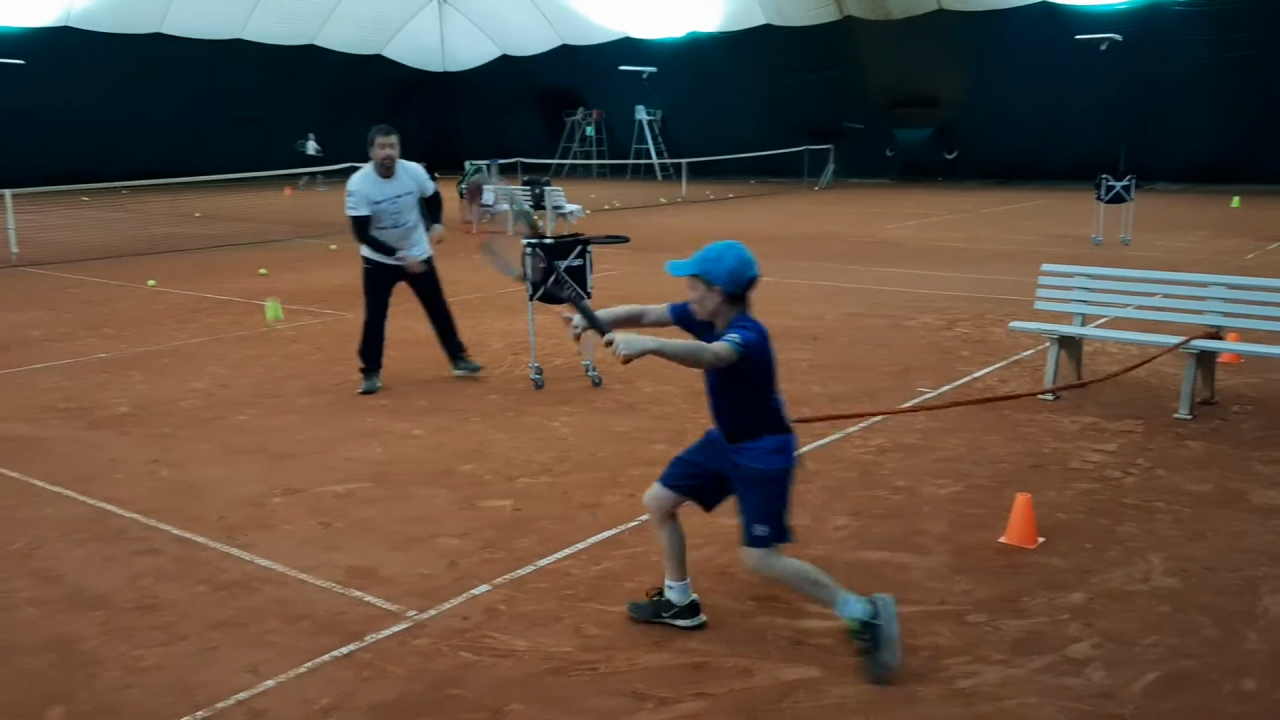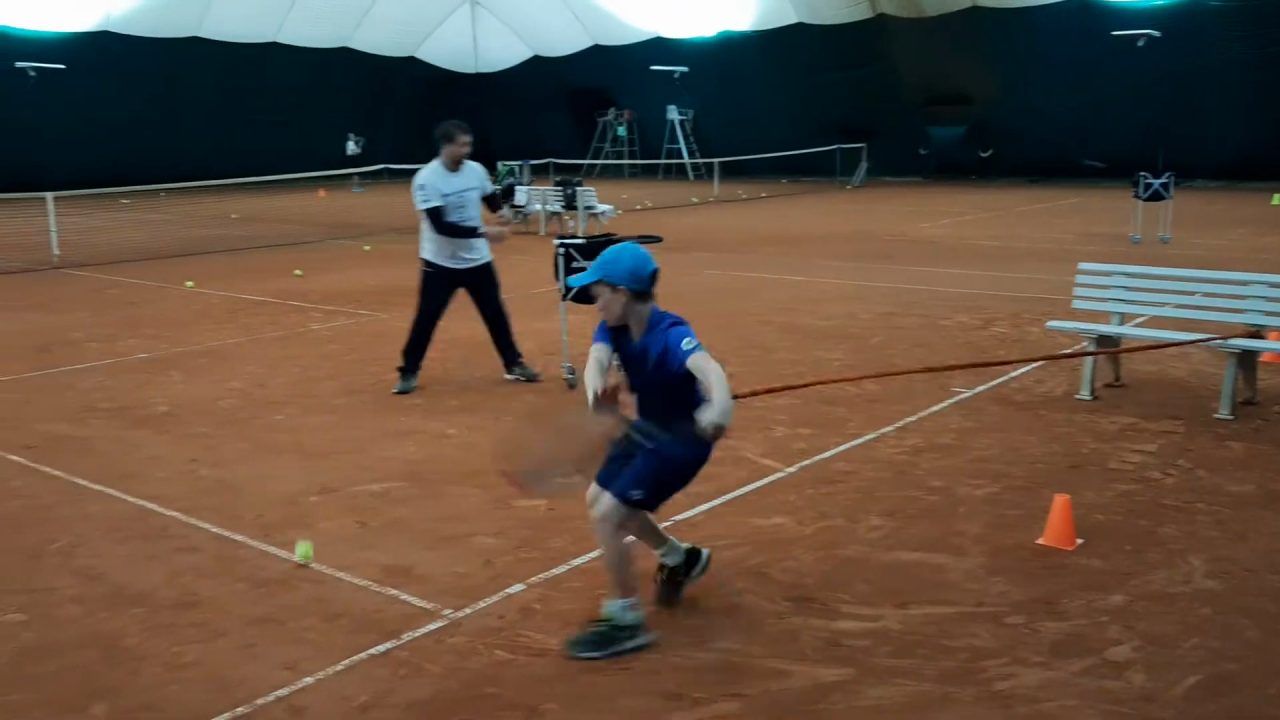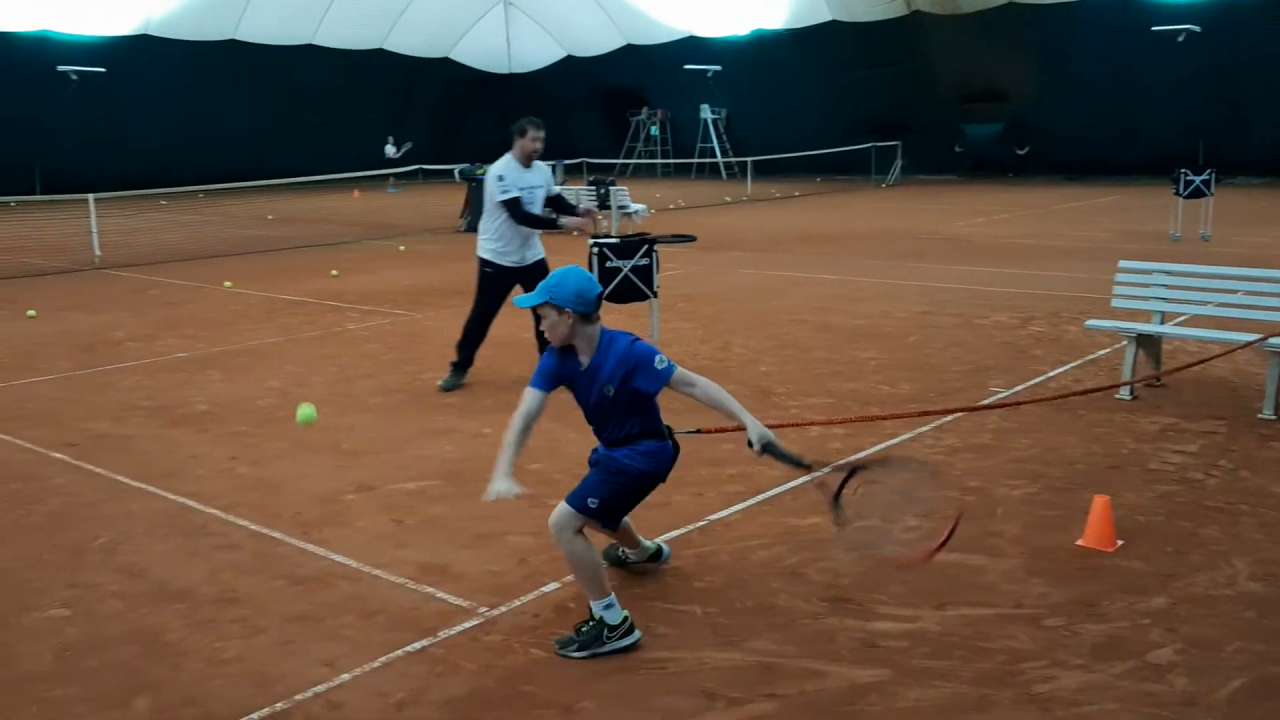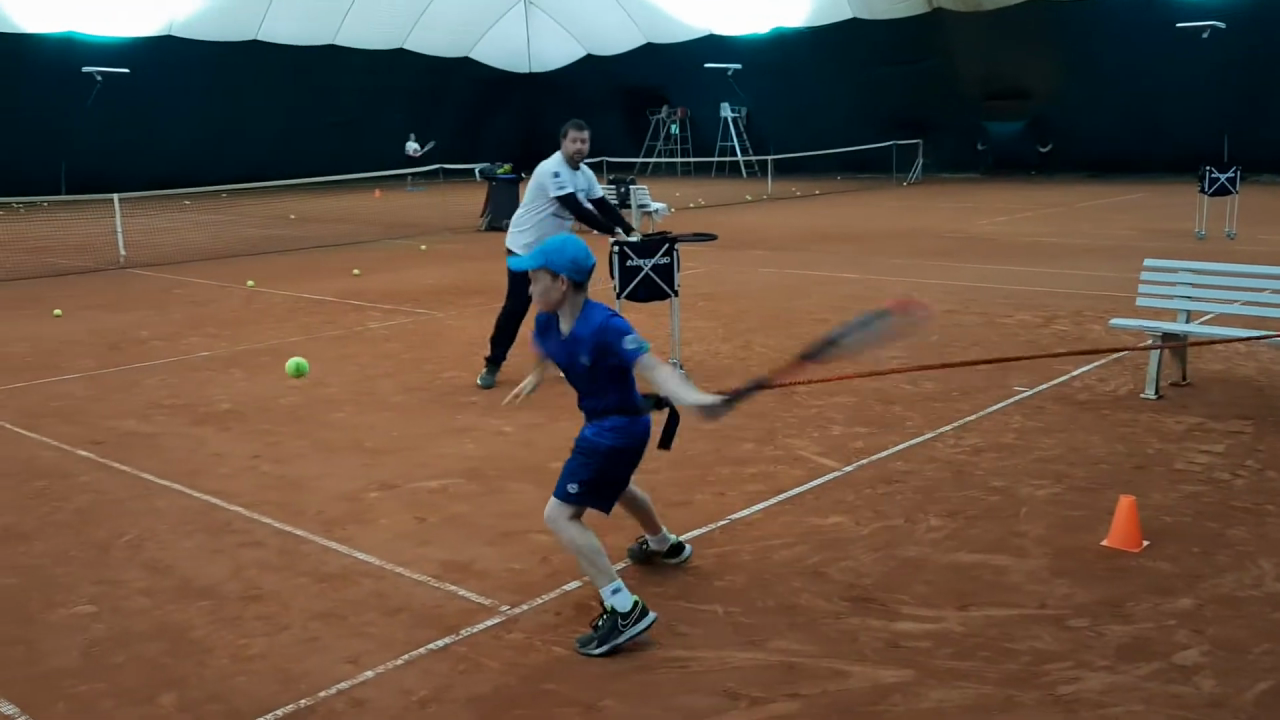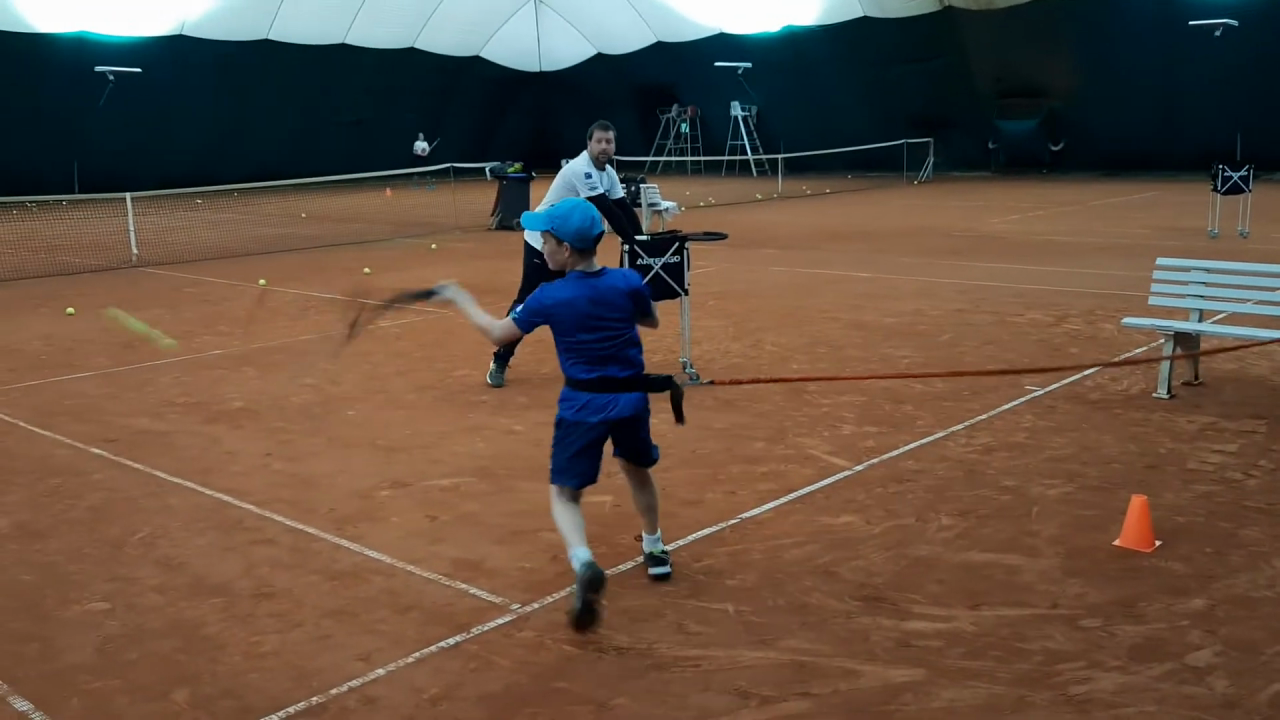
dt=0.2s
person 1, frame 1
left shoulder: (746, 335)
right shoulder: (700, 315)
left elbow: (708, 354)
right elbow: (644, 314)
left wrist: (642, 345)
right wrist: (593, 318)
left hip: (763, 453)
right hip: (723, 442)
left knee: (761, 562)
right knee: (657, 503)
left ankle: (864, 614)
right ankle: (679, 600)
person 1, frame 2
left shoulder: (672, 333)
right shoulder: (615, 327)
left elbow: (710, 370)
right elbow: (597, 357)
left wrist: (717, 406)
right wrist: (596, 385)
left hip: (681, 442)
right hip: (649, 434)
left knee: (607, 515)
right knee: (603, 500)
left ankle: (624, 623)
right ankle: (681, 557)
person 1, frame 3
left shoulder: (628, 352)
right shoulder: (558, 360)
left elbow: (691, 383)
right elbow: (525, 412)
left wrist: (748, 419)
right wrist: (502, 472)
left hip: (642, 456)
right hip: (615, 451)
left knee: (563, 524)
right knee: (598, 508)
left ankle: (613, 622)
right ankle: (639, 553)
person 1, frame 4
left shoulder: (601, 326)
right shoulder: (547, 320)
left elbow: (654, 367)
left wrist: (691, 396)
right wrist: (530, 381)
left hip: (615, 428)
right hip: (611, 423)
left knee: (559, 515)
right knee: (612, 486)
left ankle: (624, 610)
right ankle: (662, 542)
person 1, frame 5
left shoulder: (551, 296)
right shoulder: (630, 281)
left elbow: (499, 333)
right elbow: (652, 320)
left wrist: (459, 298)
left hip: (584, 406)
right hip: (632, 397)
left knee: (564, 496)
right knee: (638, 471)
left ankle: (585, 567)
right ankle: (655, 550)
person 2, frame 1
left shoulder: (415, 172)
right shoulder: (357, 184)
left elbow: (433, 198)
right elbow: (362, 234)
left wrist: (436, 223)
right wrist: (398, 253)
left hip: (418, 254)
right hip: (379, 259)
left knee: (438, 307)
right knee: (375, 315)
left ankle: (458, 357)
right ankle: (371, 371)
person 2, frame 2
left shoulder: (475, 170)
right shoulder: (426, 179)
left elbow: (491, 197)
right elbow: (439, 225)
left wrist: (498, 206)
right wrist: (483, 231)
left hip: (477, 259)
right hip: (439, 262)
left knee: (495, 311)
right knee: (426, 317)
left ankle: (513, 364)
right ankle: (409, 372)
person 2, frame 3
left shoulder: (543, 170)
right shoulder: (500, 172)
left elbow: (555, 200)
right elbow: (519, 214)
left wrist: (578, 211)
right wrist: (561, 222)
left hip: (531, 255)
right hip: (497, 257)
right knee: (483, 314)
right ankle: (459, 369)
person 2, frame 4
left shoulder: (585, 173)
right shoulder: (552, 170)
left elbow: (603, 206)
right elbow: (580, 211)
left wrist: (629, 231)
right wrist: (615, 232)
right hip: (525, 248)
right knee: (514, 309)
right ankle: (492, 365)
person 2, frame 5
left shoulder: (608, 173)
right shoulder: (581, 170)
left elbow: (624, 210)
right elbow: (608, 211)
right wrist: (634, 242)
right hip: (543, 243)
right knee: (527, 304)
right ankle: (500, 361)
